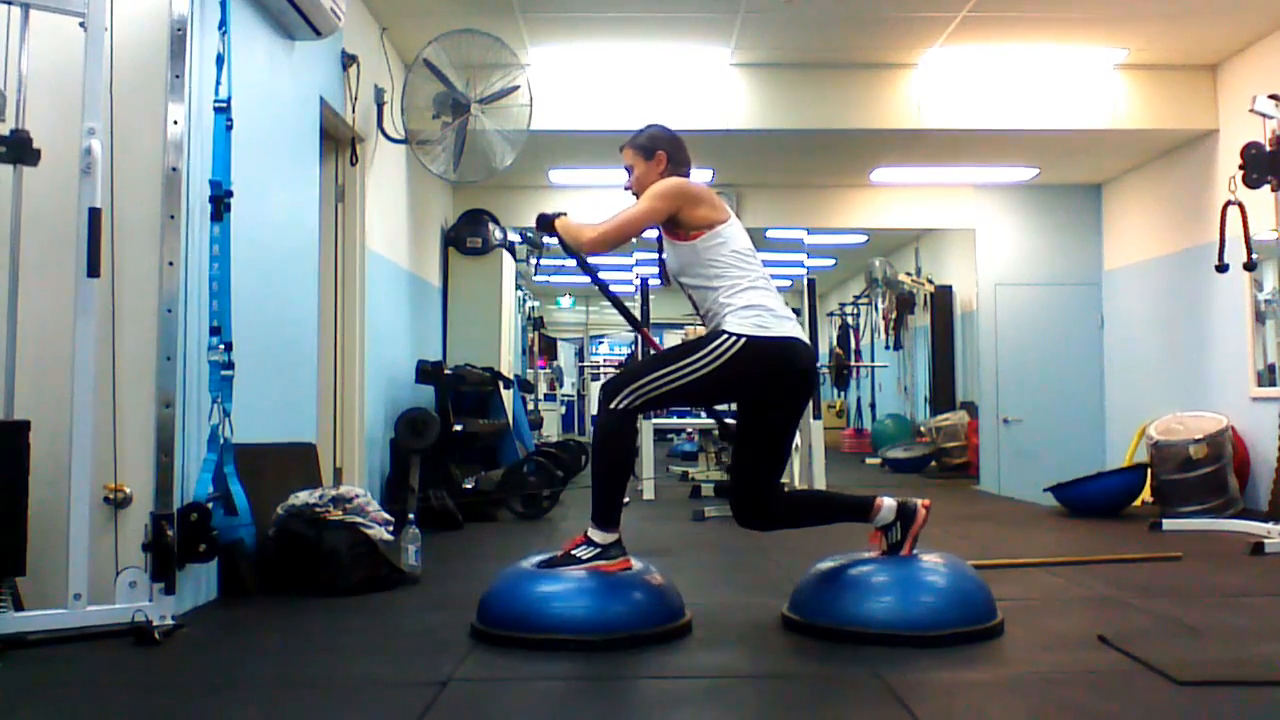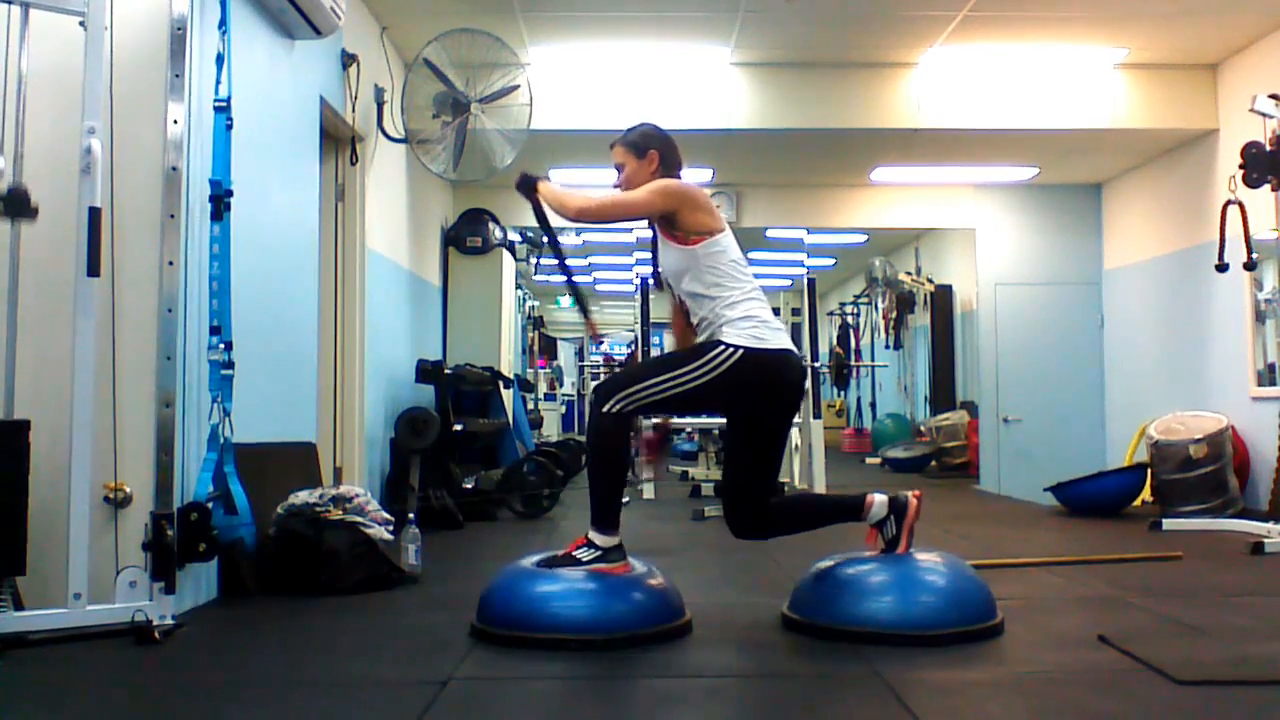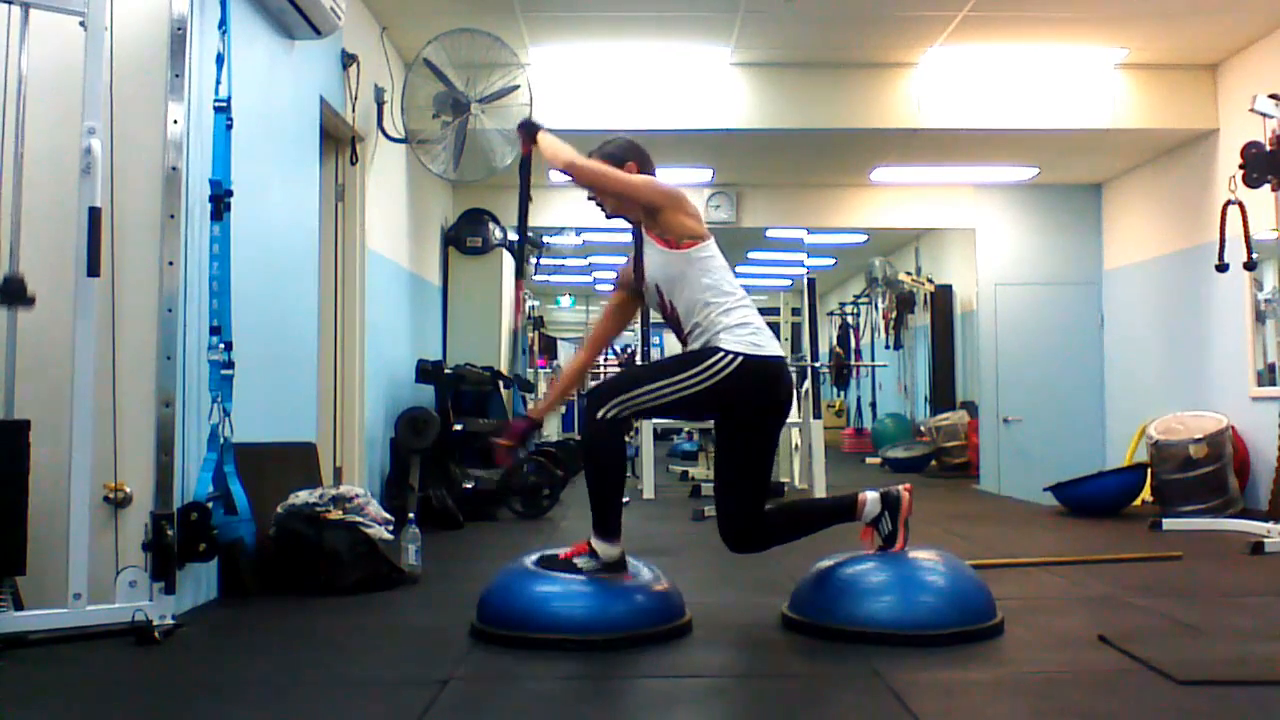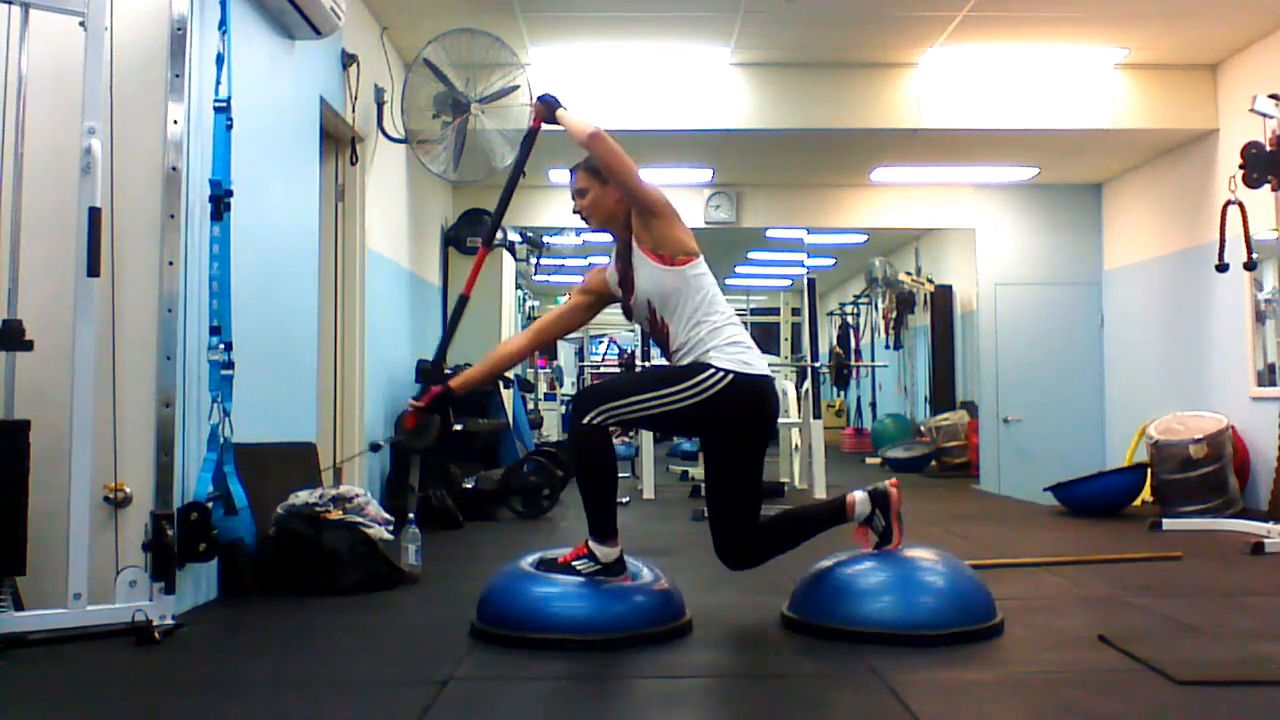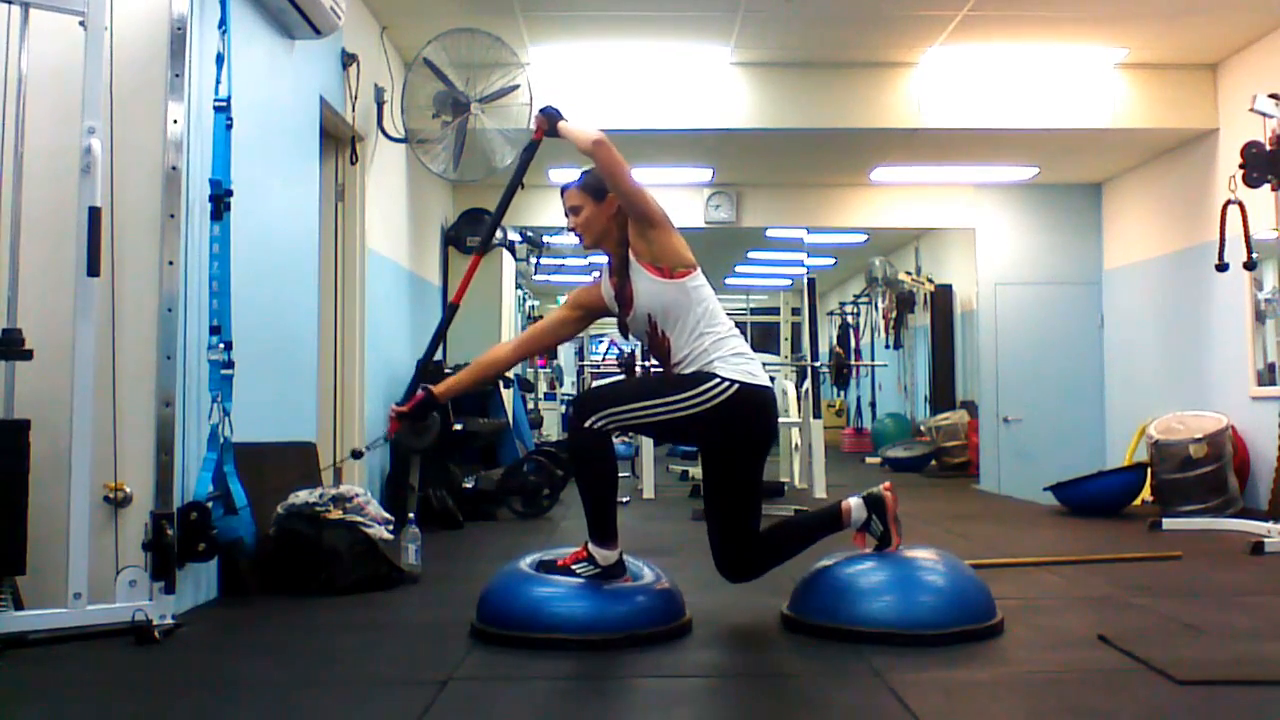
dt=0.3s
person 1, frame 1
left shoulder: (677, 192)
right shoulder: (698, 213)
left elbow: (594, 240)
left wrist: (556, 223)
left hip: (754, 345)
right hip: (791, 358)
left knee: (617, 397)
right knee: (755, 507)
left ankle: (603, 541)
right ankle: (891, 511)
person 1, frame 2
left shoulder: (678, 195)
right shoulder: (669, 245)
left elbow: (583, 209)
right elbow: (683, 334)
left wrist: (539, 185)
left hip: (749, 355)
right hip: (773, 370)
left knee: (609, 399)
right knee: (750, 518)
left ankle: (603, 544)
right ankle: (883, 507)
person 1, frame 3
left shoulder: (665, 202)
right shoulder: (633, 272)
left elbow: (574, 165)
right elbow: (589, 350)
left wrist: (536, 134)
right wrist: (533, 418)
left hip: (744, 363)
right hip: (758, 379)
left knee: (602, 405)
right knee: (743, 532)
left ankle: (605, 551)
right ankle: (876, 504)
person 1, frame 4
left shoulder: (655, 220)
right shoulder: (606, 281)
left elbow: (597, 139)
right elbow: (527, 340)
left wrist: (556, 113)
right wrist: (450, 388)
left hip: (734, 382)
right hip: (734, 395)
left knee: (588, 410)
right knee: (740, 549)
left ankle: (604, 553)
right ankle: (864, 503)
person 1, frame 5
left shoulder: (653, 234)
right shoulder: (598, 297)
left elbow: (600, 145)
right elbow: (515, 348)
left wrist: (557, 123)
right wrist: (433, 396)
left hip: (736, 394)
right hip: (726, 403)
left knee: (588, 414)
right knee: (739, 562)
left ankle: (604, 557)
right ankle: (861, 509)
